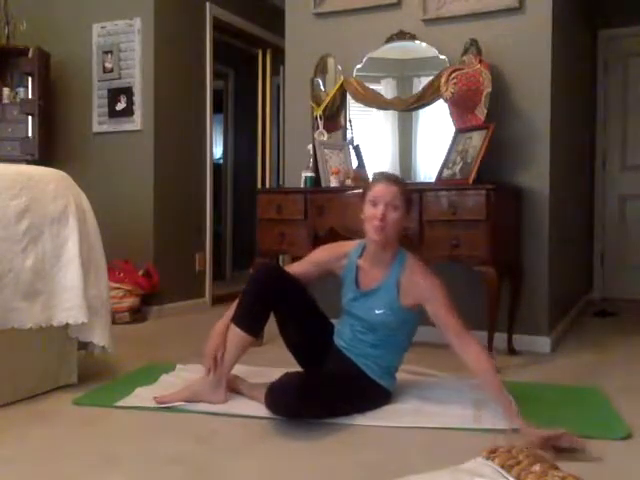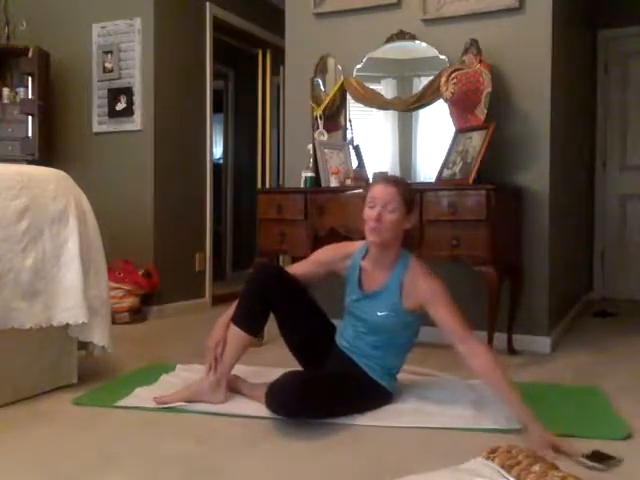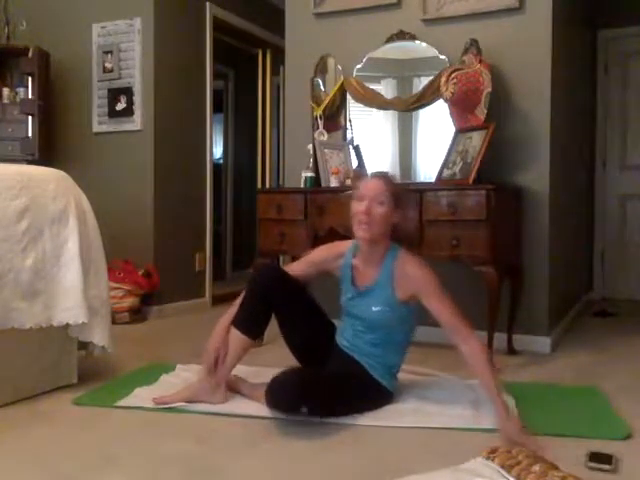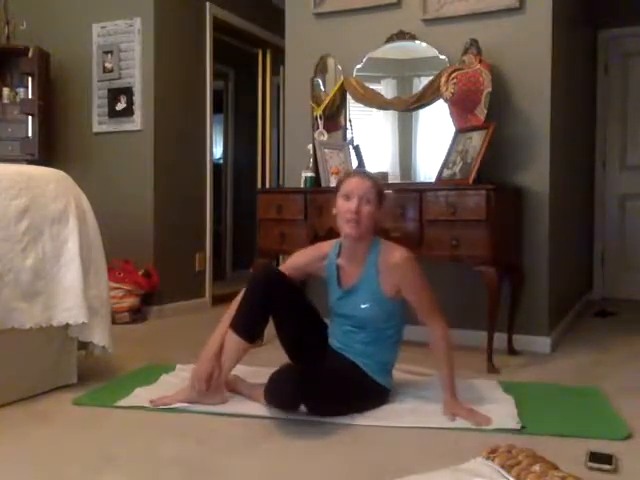
dt=0.4s
person 1, frame 1
left shoulder: (417, 279)
right shoulder: (341, 255)
left elbow: (467, 346)
right elbow: (267, 284)
left wrist: (518, 422)
right wrist: (225, 323)
left hip: (366, 382)
right hip: (330, 350)
left knee: (289, 394)
right knee: (268, 275)
left ankle: (239, 386)
right ankle: (215, 382)
person 1, frame 2
left shoulder: (420, 282)
right shoulder: (345, 255)
left elbow: (471, 347)
right elbow: (279, 281)
left wrist: (529, 422)
right wrist: (227, 319)
left hip: (366, 382)
right hip: (332, 350)
left knee: (289, 394)
right knee: (266, 275)
left ankle: (238, 385)
right ankle: (215, 382)
person 1, frame 3
left shoulder: (410, 271)
right shoulder: (336, 255)
left elbow: (465, 338)
right elbow: (260, 287)
left wrist: (503, 412)
right wrist: (222, 327)
left hip: (369, 381)
right hip: (333, 351)
left knee: (289, 389)
right knee: (269, 276)
left ankle: (236, 384)
right ankle: (214, 383)
person 1, frame 4
left shoulder: (395, 262)
right shoulder: (321, 256)
left elbow: (436, 325)
right elbow: (251, 294)
left wrist: (450, 396)
right wrist: (212, 351)
left hip: (364, 380)
right hip: (327, 352)
left knee: (285, 387)
right knee: (266, 279)
left ankle: (233, 385)
right ankle: (211, 384)
